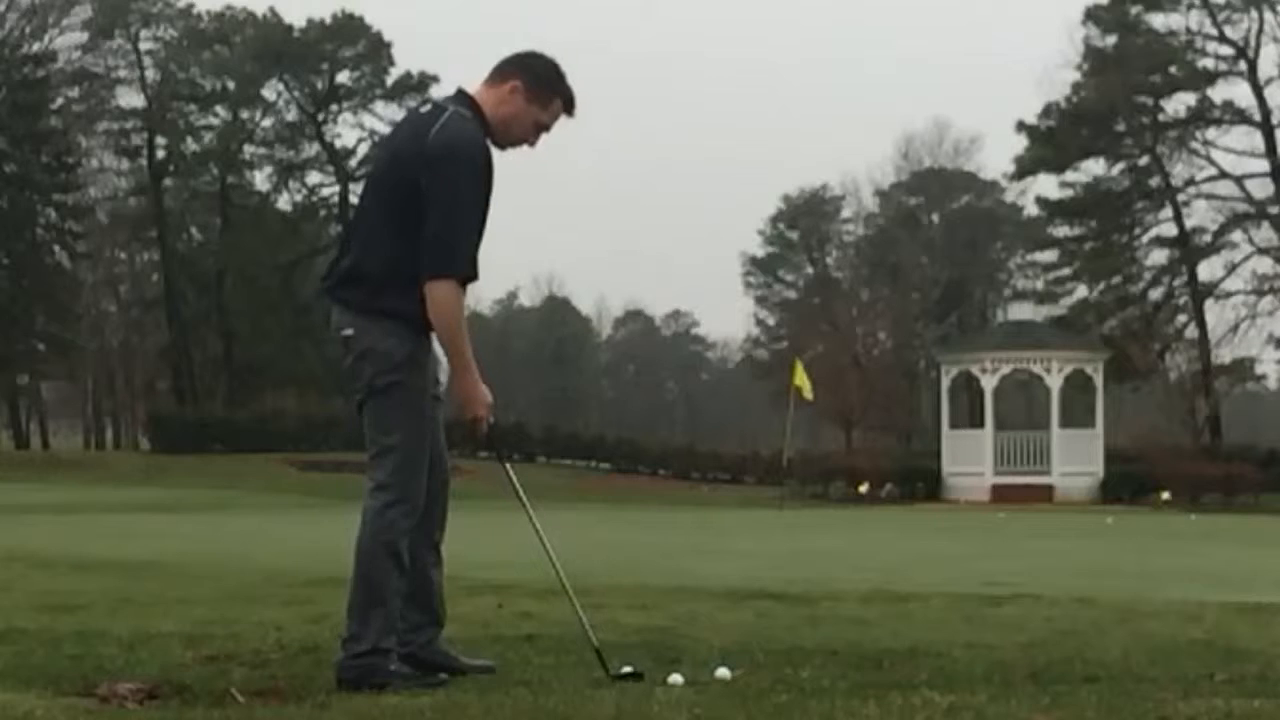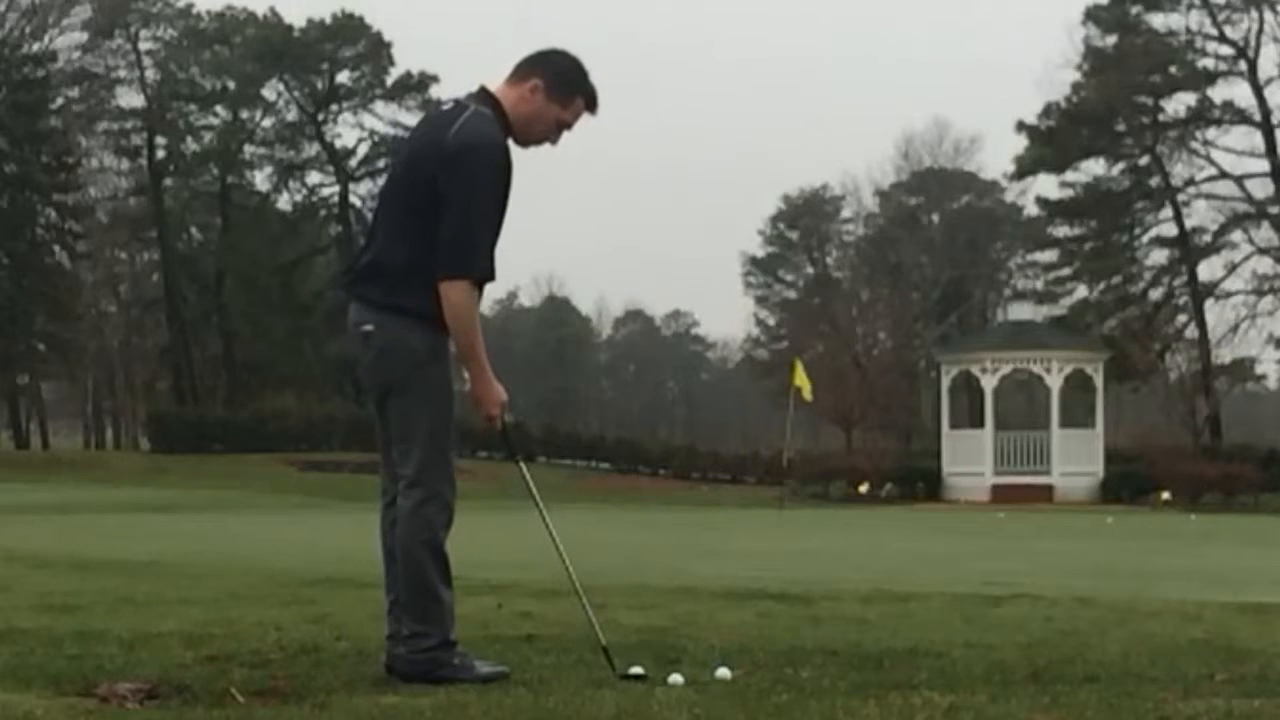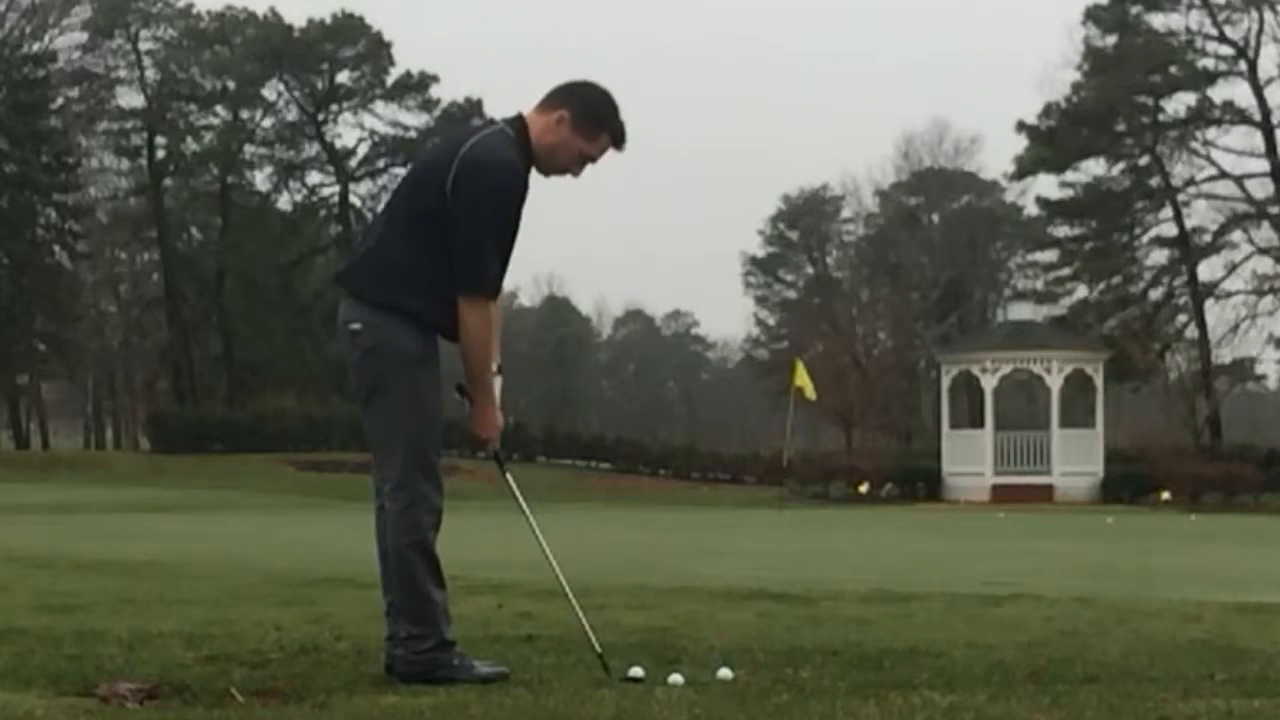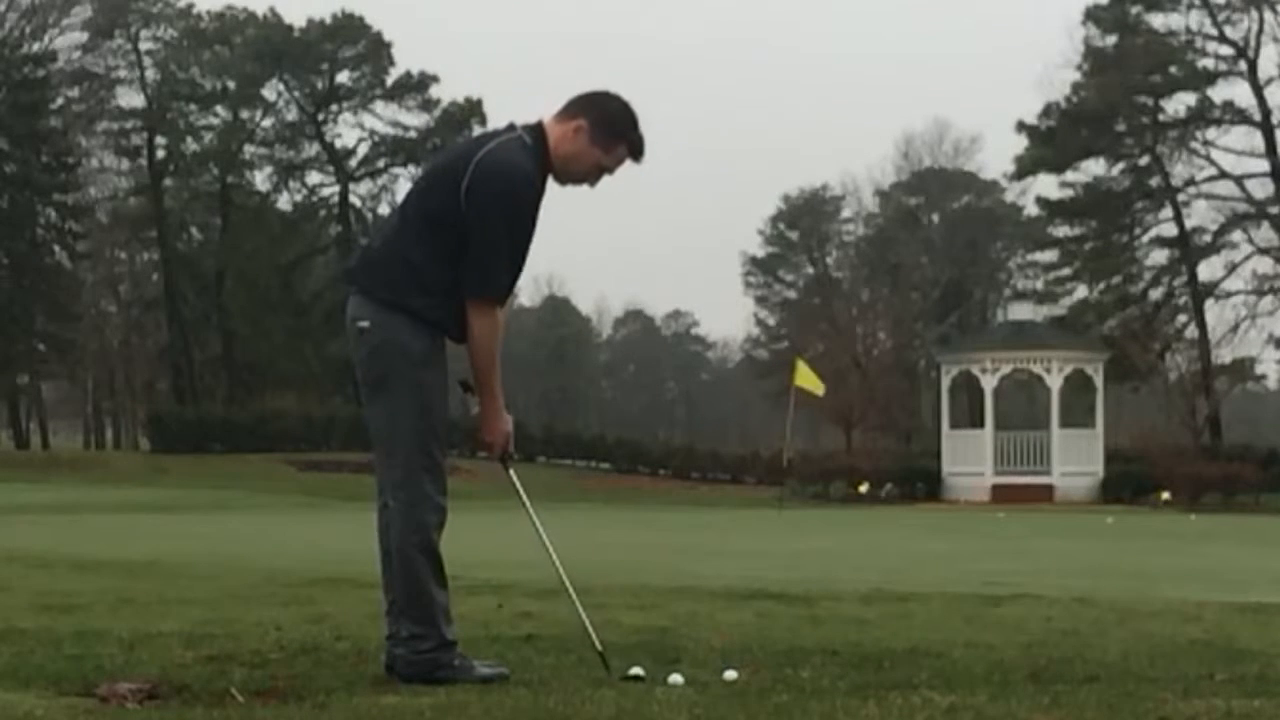
dt=0.7s
person 1, frame 1
left shoulder: (430, 124)
right shoulder: (461, 146)
right elbow: (442, 273)
left wrist: (449, 365)
right wrist: (467, 376)
left hip: (383, 319)
right hip: (386, 327)
left knee: (427, 485)
right knee: (398, 489)
left ankle: (416, 638)
right ankle: (367, 653)
person 1, frame 2
left shoulder: (453, 122)
right shoulder: (480, 147)
right elbow: (456, 276)
left wrist: (467, 363)
right wrist: (481, 375)
left hip: (383, 316)
right hip: (405, 325)
left knee: (409, 486)
right knee: (426, 489)
left ankle: (412, 640)
right ankle: (425, 647)
person 1, frame 3
left shoulder: (490, 153)
right shoulder: (494, 168)
left elbow: (481, 286)
right elbow: (473, 295)
left wrist: (490, 376)
right wrist: (483, 399)
left hip: (385, 318)
right hip: (390, 323)
left knee: (407, 489)
right knee: (412, 490)
left ankle: (412, 642)
right ankle: (422, 649)
person 1, frame 4
left shoulder: (508, 157)
right shoulder: (510, 174)
left elbow: (481, 293)
right elbow: (483, 302)
left wrist: (488, 394)
right wrist: (492, 406)
left hip: (393, 317)
right hip: (398, 321)
left knee: (408, 489)
right knee: (416, 492)
left ankle: (413, 642)
right ankle: (424, 649)
